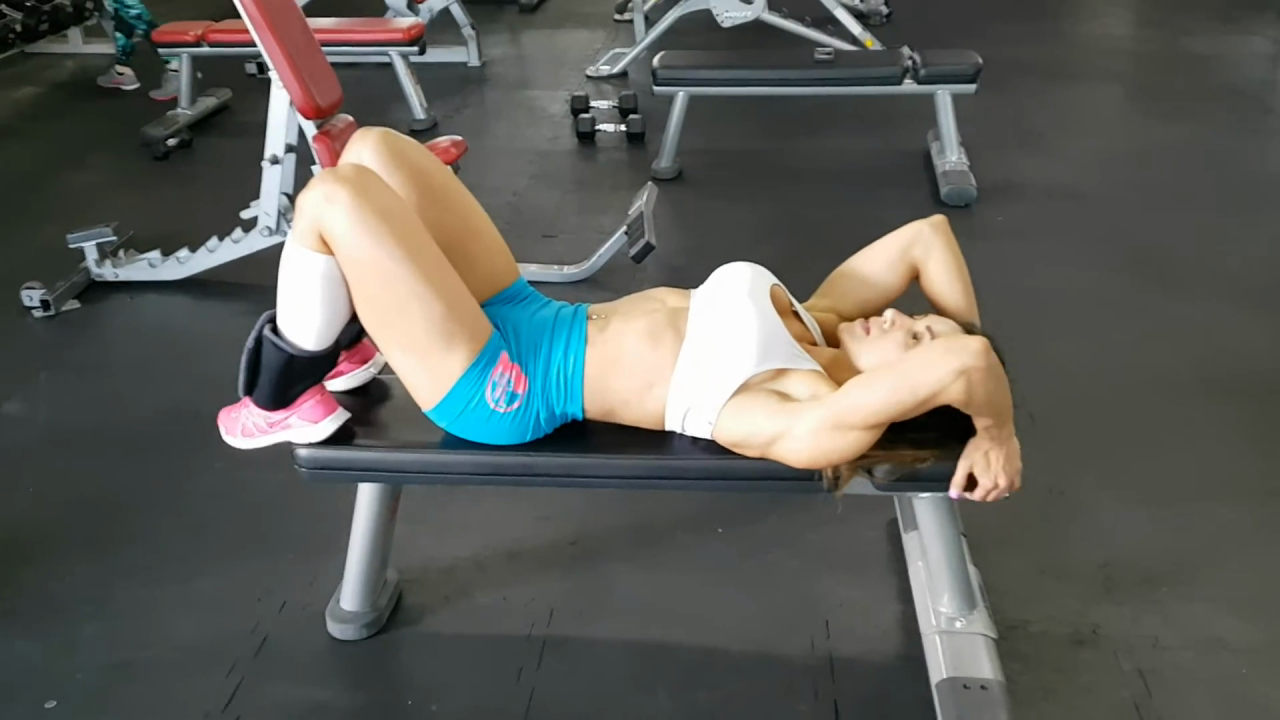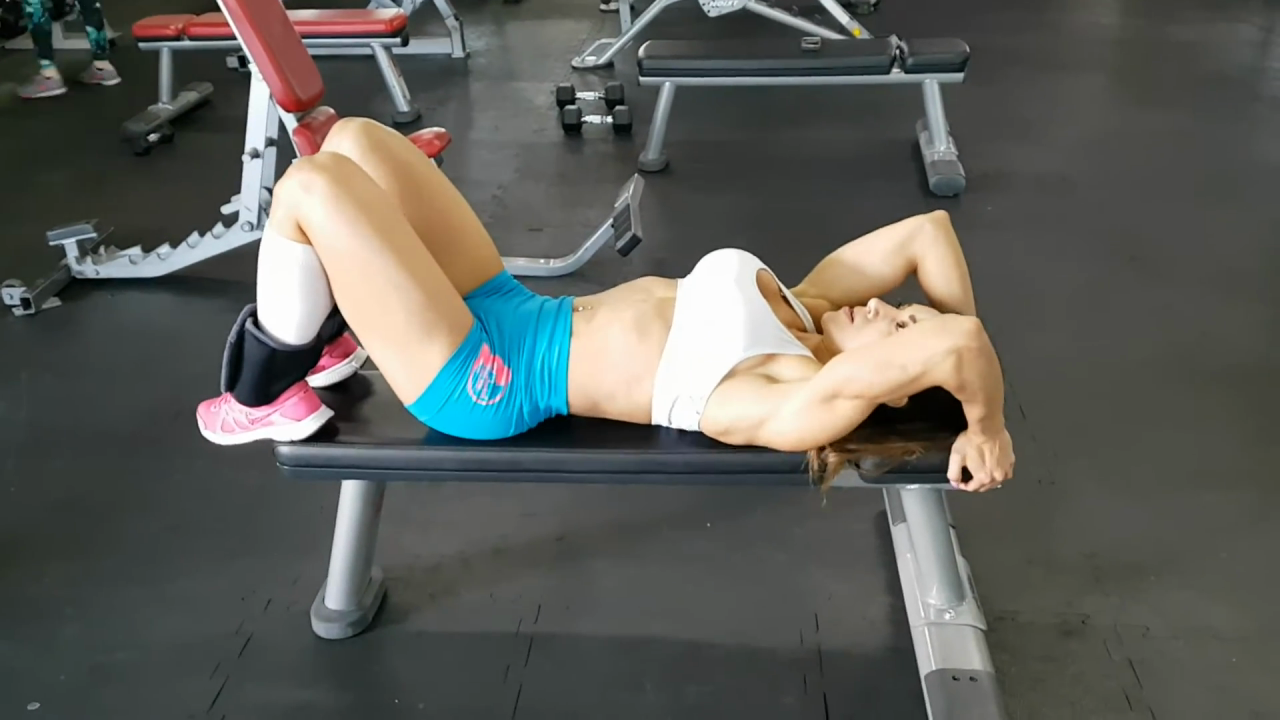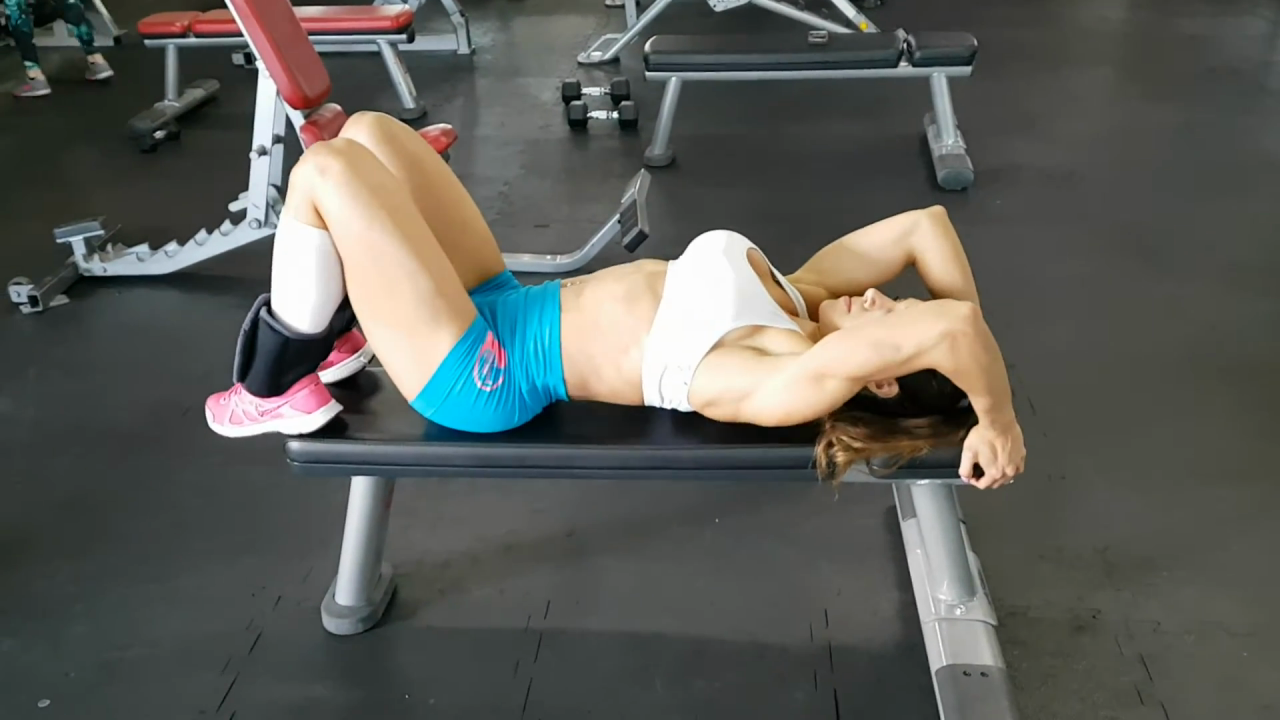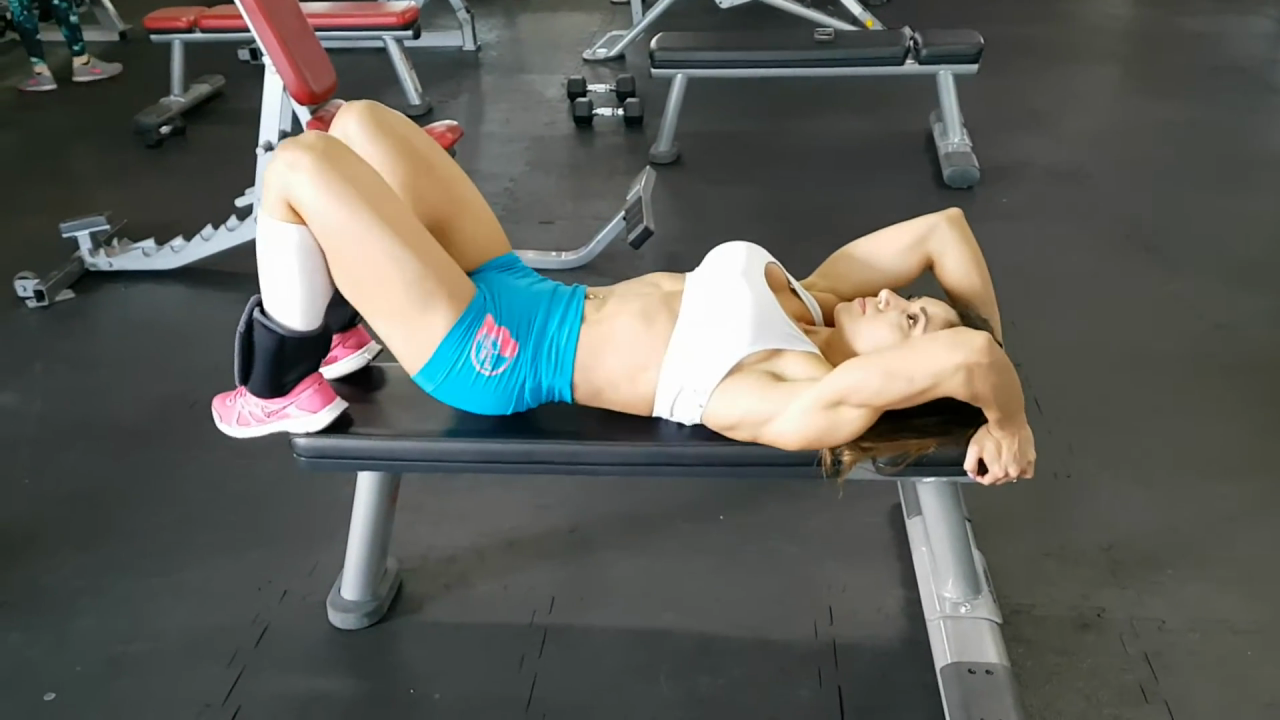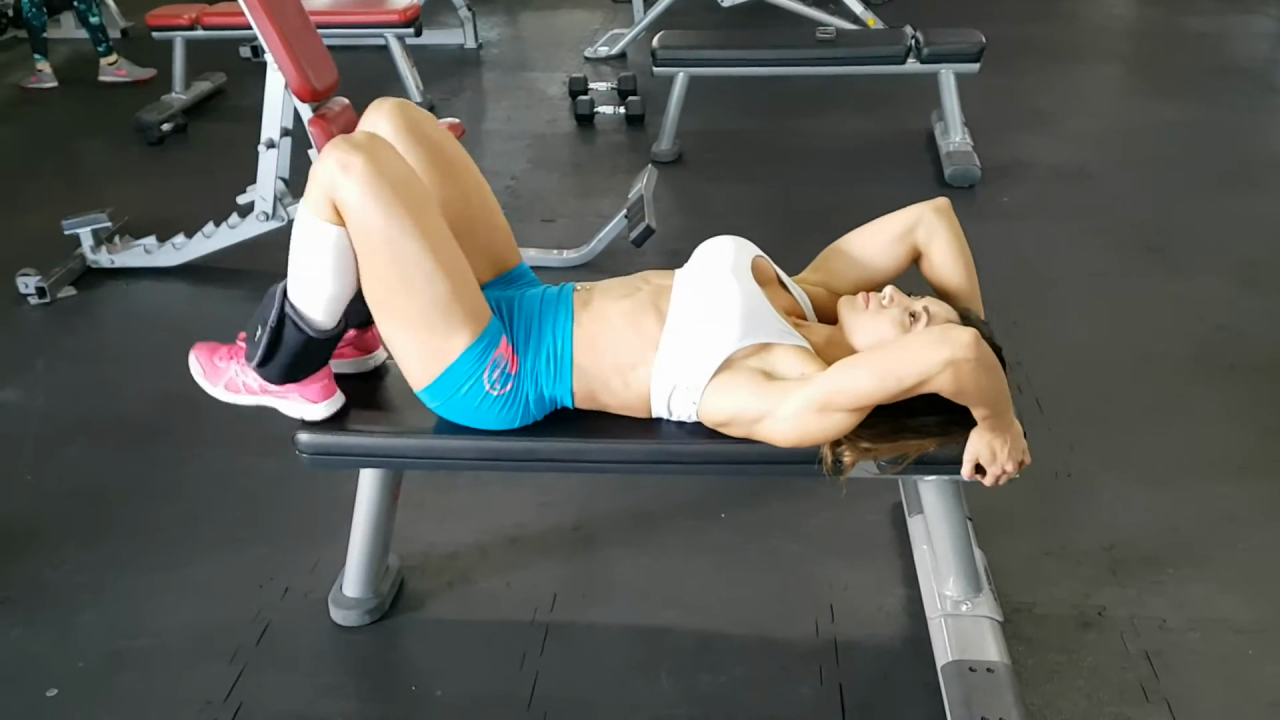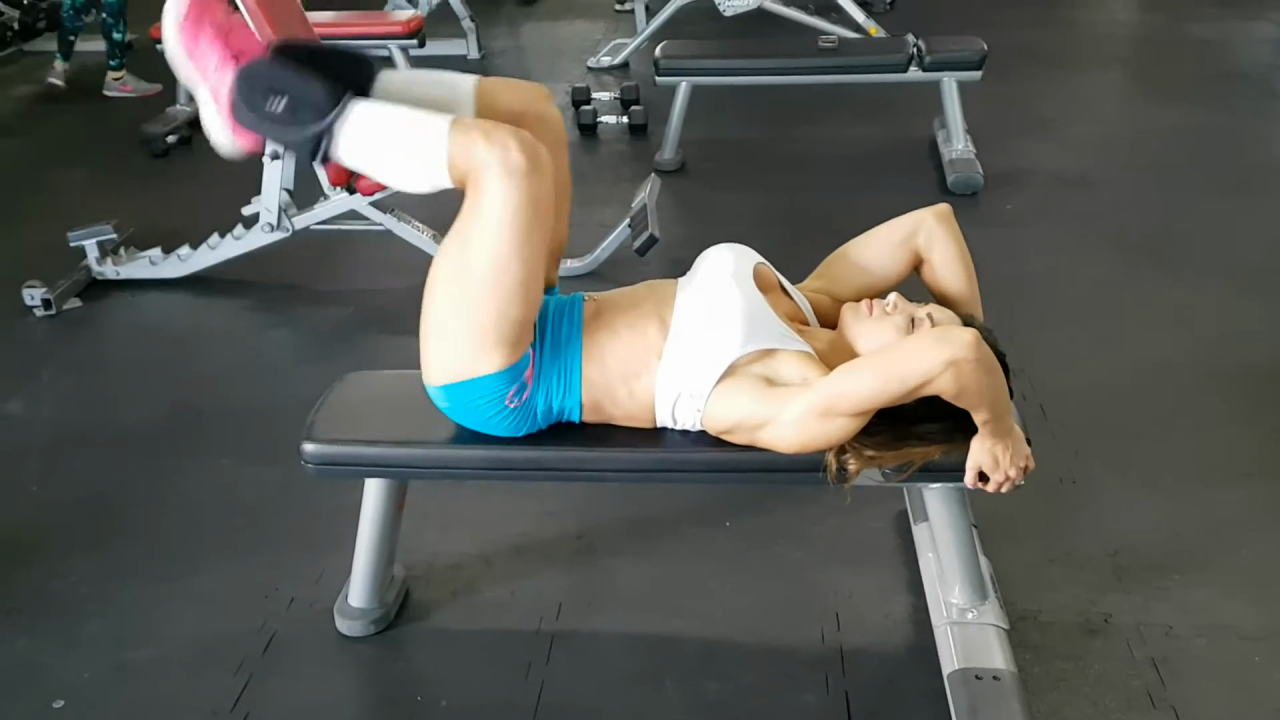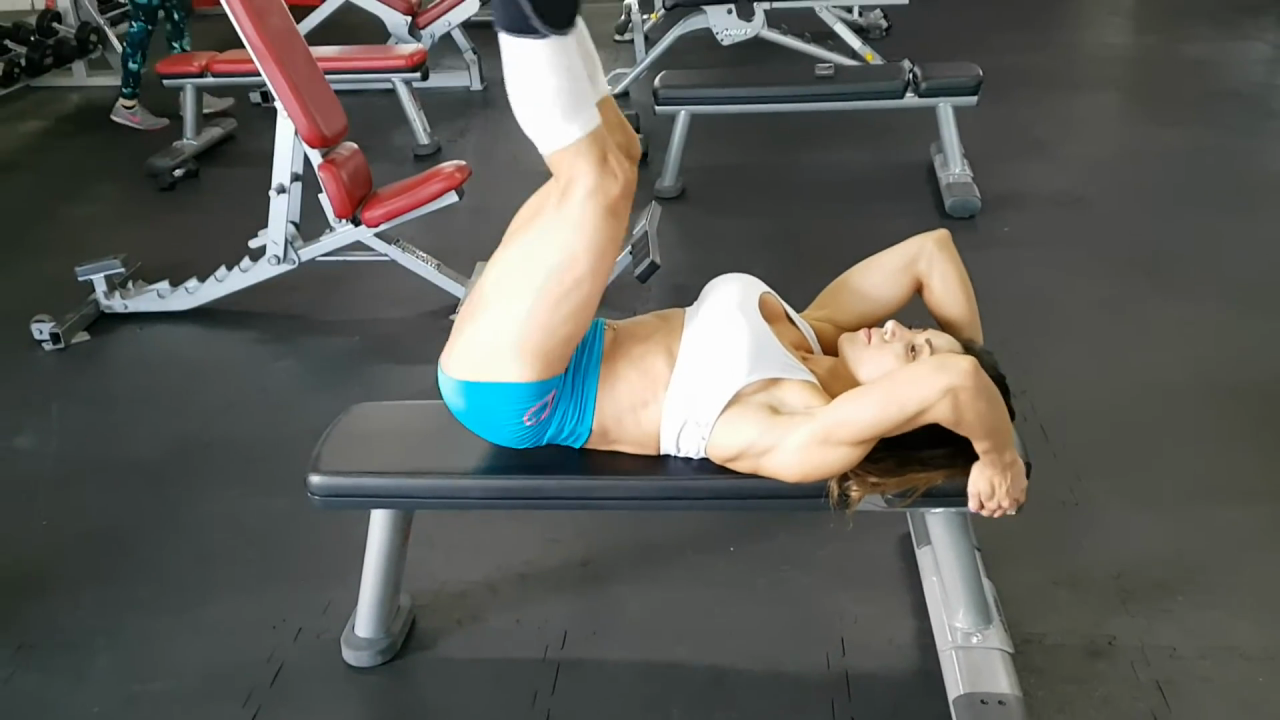
dt=0.4s
person 1, frame 1
left shoulder: (822, 420)
right shoulder: (815, 329)
left elbow: (966, 363)
right elbow: (926, 232)
left wrist: (994, 431)
right wrist: (971, 338)
left hip: (498, 390)
right hip: (526, 322)
left knee: (332, 196)
right knee: (370, 148)
left ankle: (289, 399)
right ankle: (343, 342)
person 1, frame 2
left shoulder: (806, 404)
right shoulder: (805, 313)
left elbow: (959, 341)
right elbow: (929, 229)
left wrist: (985, 422)
right wrist: (963, 334)
left hip: (481, 383)
right hip: (509, 315)
left knee: (311, 185)
right knee: (353, 140)
left ankle: (268, 394)
right ankle: (324, 333)
person 1, frame 3
left shoulder: (803, 380)
right shoulder: (801, 304)
left elbow: (952, 326)
right elbow: (924, 222)
left wrist: (996, 416)
right wrist: (973, 342)
left hip: (477, 377)
right hip: (501, 309)
left knee: (325, 170)
right knee: (367, 132)
left ankle: (279, 387)
right ankle: (334, 329)
person 1, frame 4
left shoulder: (818, 405)
right shoulder: (812, 309)
left elbow: (968, 356)
right elbow: (943, 226)
left wrist: (1007, 420)
right wrist: (995, 346)
left hip: (487, 358)
right hip: (515, 296)
left knee: (297, 165)
right knee: (358, 121)
left ankle: (281, 386)
right ankle: (336, 323)
person 1, frame 5
left shoulder: (811, 401)
right shoulder: (808, 305)
left elbow: (957, 351)
right elbow: (929, 217)
left wrist: (998, 421)
right wrist: (978, 331)
left hip: (491, 375)
right hip: (519, 304)
left knee: (349, 163)
right knee: (389, 121)
left ankle: (288, 366)
right ankle: (346, 321)
person 1, frame 6
left shoulder: (818, 409)
right shoulder: (810, 312)
left elbow: (955, 360)
right elbow: (930, 222)
left wrist: (995, 428)
right wrist: (967, 325)
left hip: (494, 385)
right hip: (539, 326)
left knee: (512, 158)
right knee: (526, 111)
left ankle: (266, 103)
right ankle: (279, 94)
person 1, frame 7
left shoulder: (814, 440)
right shoulder: (817, 340)
left elbow: (950, 382)
right elbow: (930, 249)
left wrist: (999, 456)
right wrist: (977, 371)
left hip: (505, 394)
left knee: (601, 175)
right knee: (608, 150)
